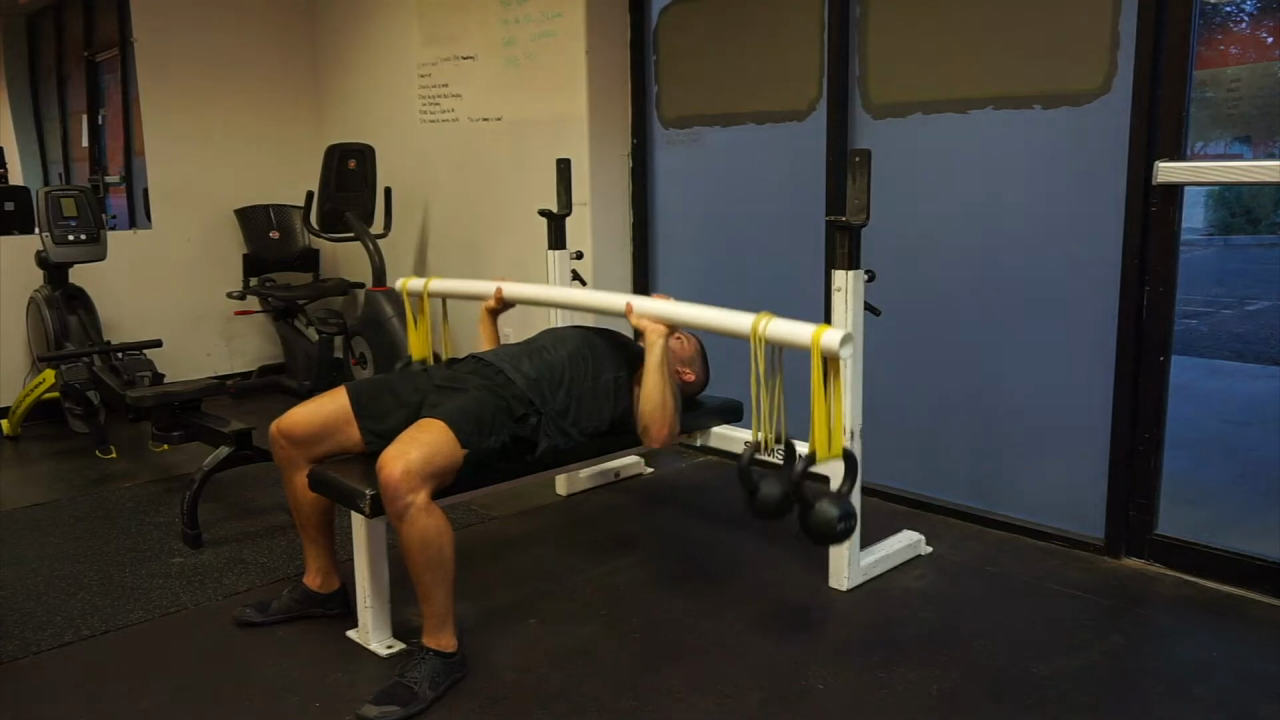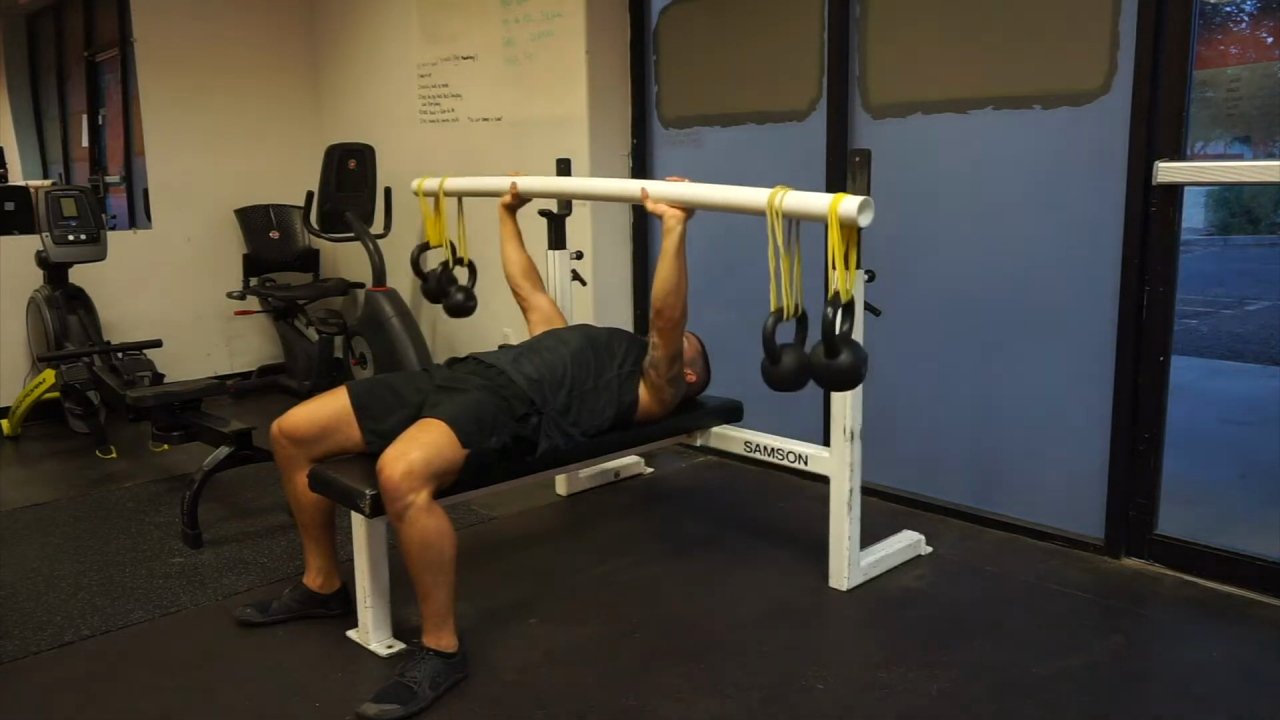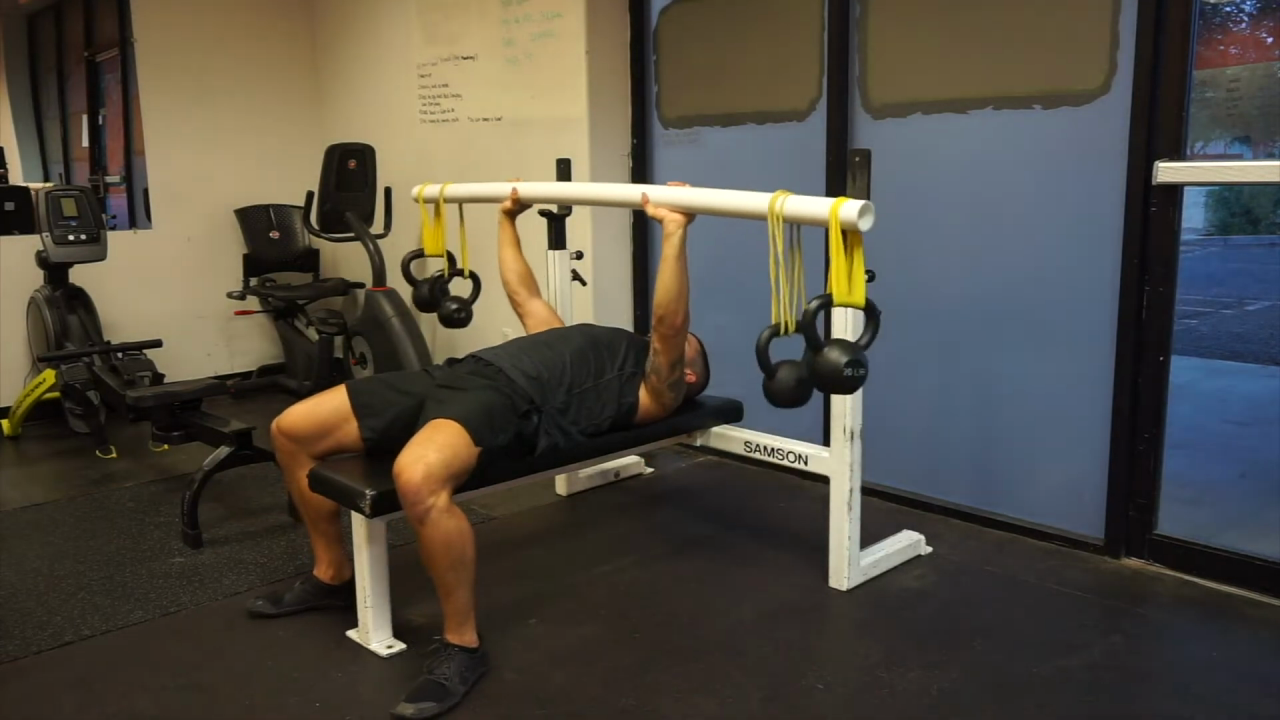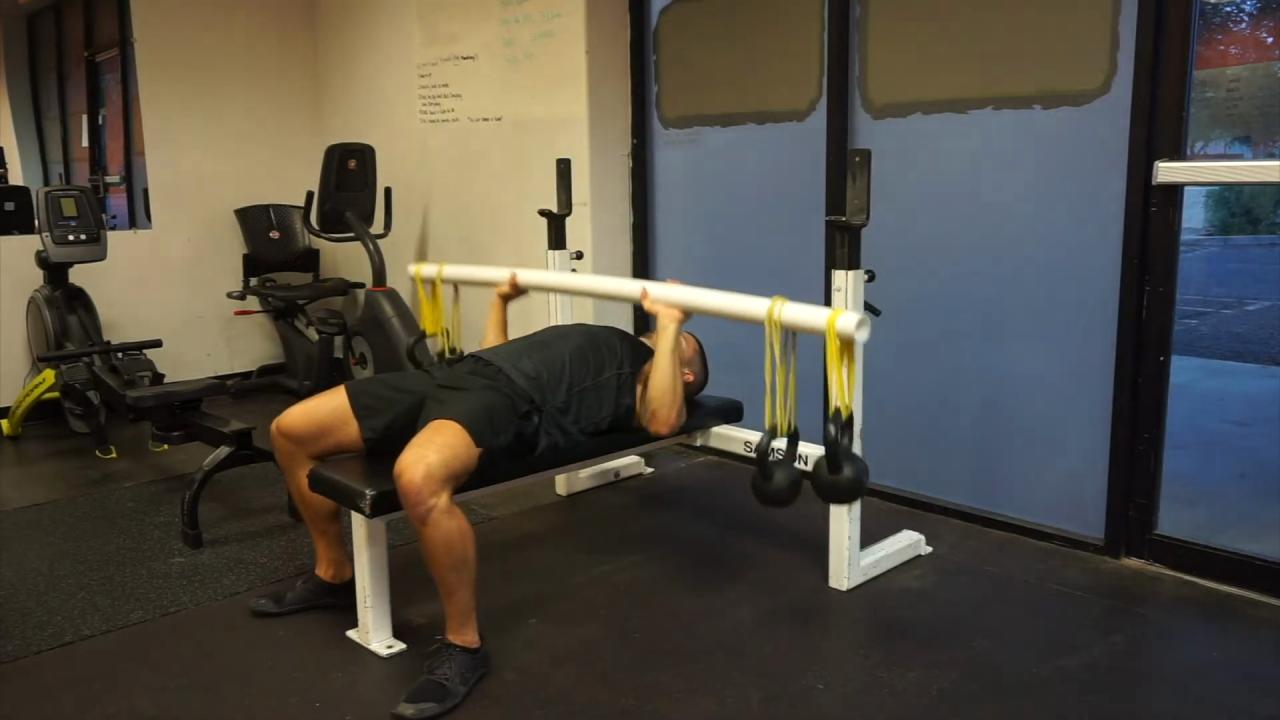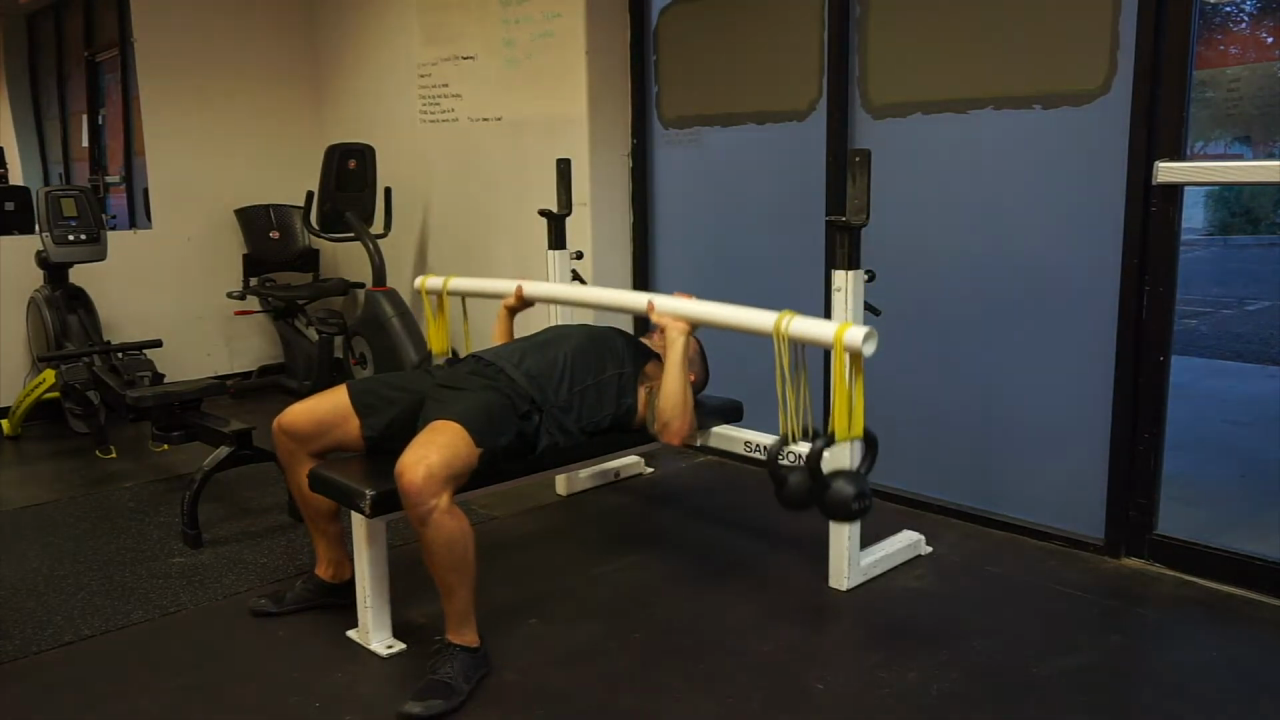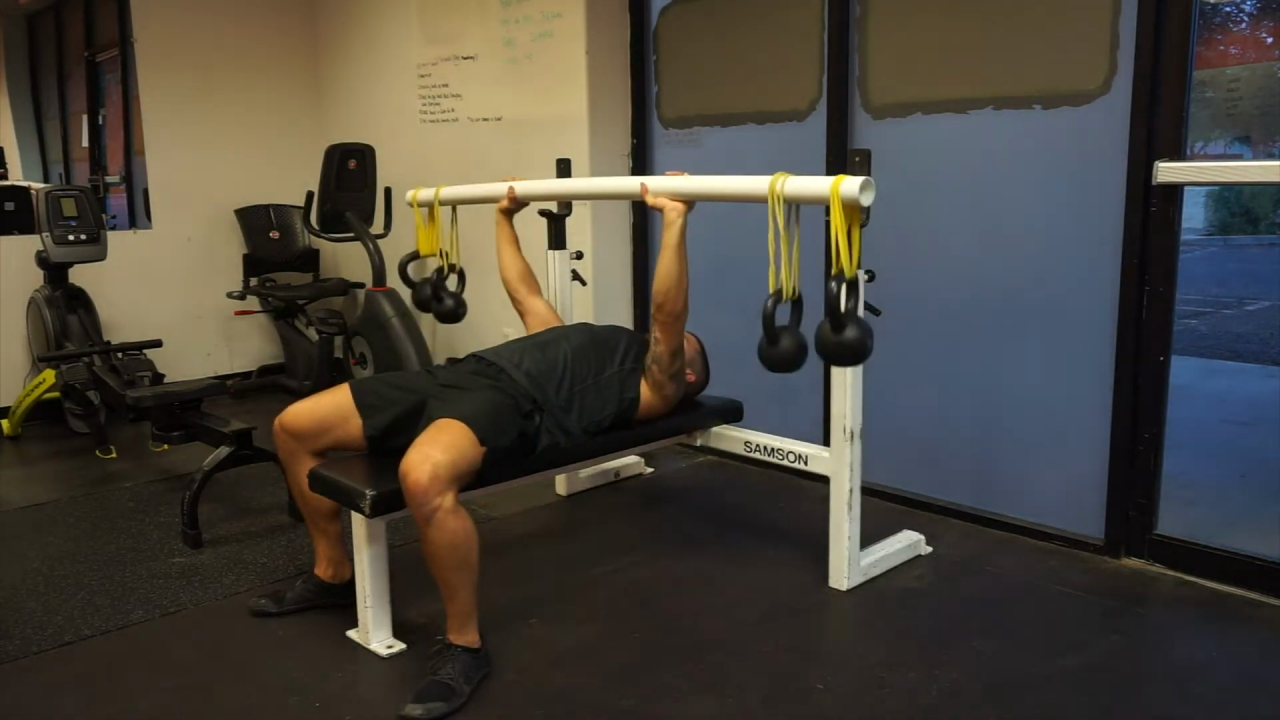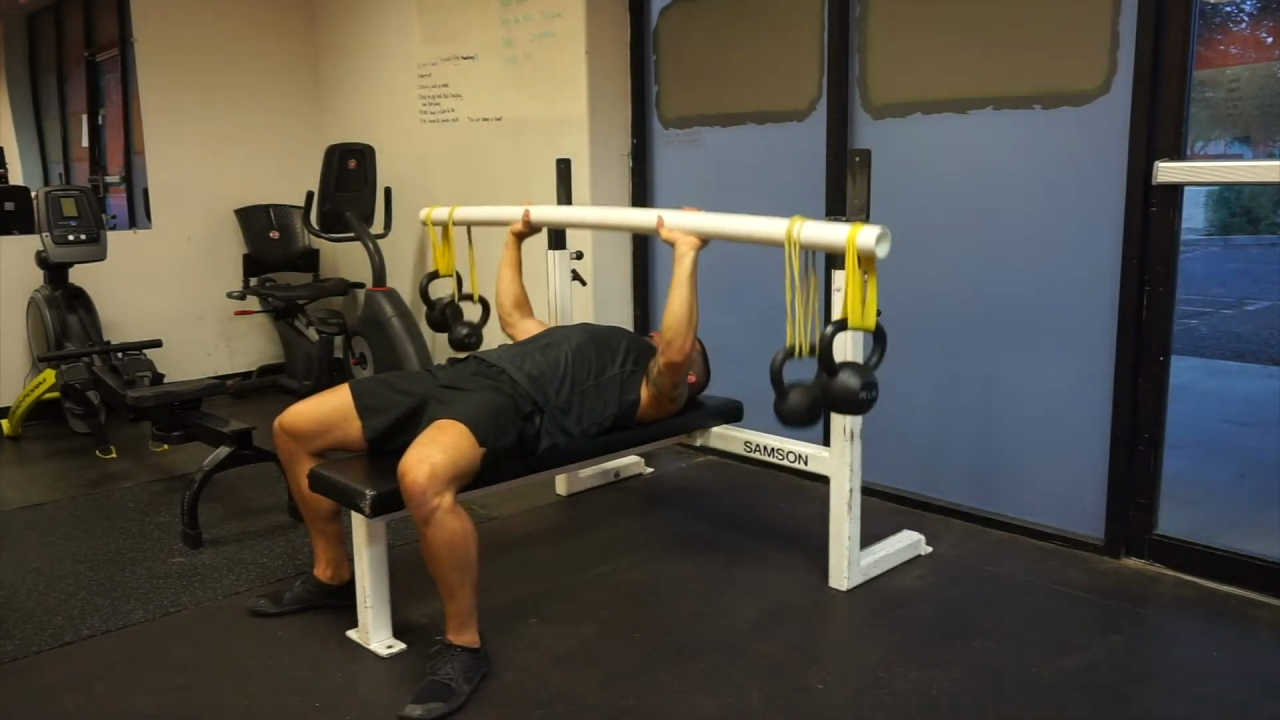
dt=0.7s
person 1, frame 1
left shoulder: (646, 374)
right shoulder: (606, 350)
left elbow: (657, 433)
left wrist: (656, 336)
right wrist: (490, 314)
left hip: (510, 401)
left knee: (401, 474)
right knee: (289, 432)
left ankle: (440, 649)
right ankle: (321, 585)
person 1, frame 2
left shoulder: (658, 386)
right shoulder: (590, 351)
left elbow: (668, 318)
right elbow: (528, 289)
left wrist: (674, 225)
right wrist: (508, 213)
left hip: (512, 402)
right hip: (460, 374)
left knee: (402, 476)
right knee: (290, 433)
left ankle: (441, 649)
right ankle: (321, 584)
person 1, frame 3
left shoulder: (658, 387)
right shoulder: (591, 350)
left elbow: (670, 326)
right elbow: (525, 296)
left wrist: (674, 231)
right wrist: (507, 219)
left hip: (512, 398)
right hip: (457, 374)
left knee: (419, 479)
right knee: (291, 431)
left ankle: (462, 646)
right ankle: (332, 576)
person 1, frame 4
left shoulder: (652, 379)
right shoulder: (602, 351)
left elbow: (664, 422)
left wrist: (670, 322)
right wrist: (501, 300)
left hip: (511, 399)
left knee: (420, 479)
right knee: (290, 430)
left ankle: (463, 645)
right ankle: (333, 575)
person 1, frame 5
left shoulder: (652, 382)
right shoulder: (604, 353)
left elbow: (675, 430)
left wrist: (679, 331)
right wrist: (508, 311)
left hip: (512, 400)
left knee: (420, 478)
right knee: (292, 428)
left ankle: (463, 645)
right ankle: (334, 575)
person 1, frame 6
left shoulder: (657, 384)
right shoulder: (591, 351)
left elbow: (671, 312)
right elbow: (524, 292)
left wrist: (674, 219)
right wrist: (504, 217)
left hip: (513, 401)
left knee: (425, 478)
right knee: (293, 427)
left ankle: (464, 646)
right ankle: (333, 574)
person 1, frame 7
left shoulder: (658, 389)
right shoulder: (597, 352)
left elbow: (675, 356)
right elbow: (514, 319)
left wrist: (685, 254)
right wrist: (515, 240)
left hip: (516, 399)
left knee: (424, 479)
right knee: (293, 427)
left ankle: (463, 646)
right ankle: (332, 575)
